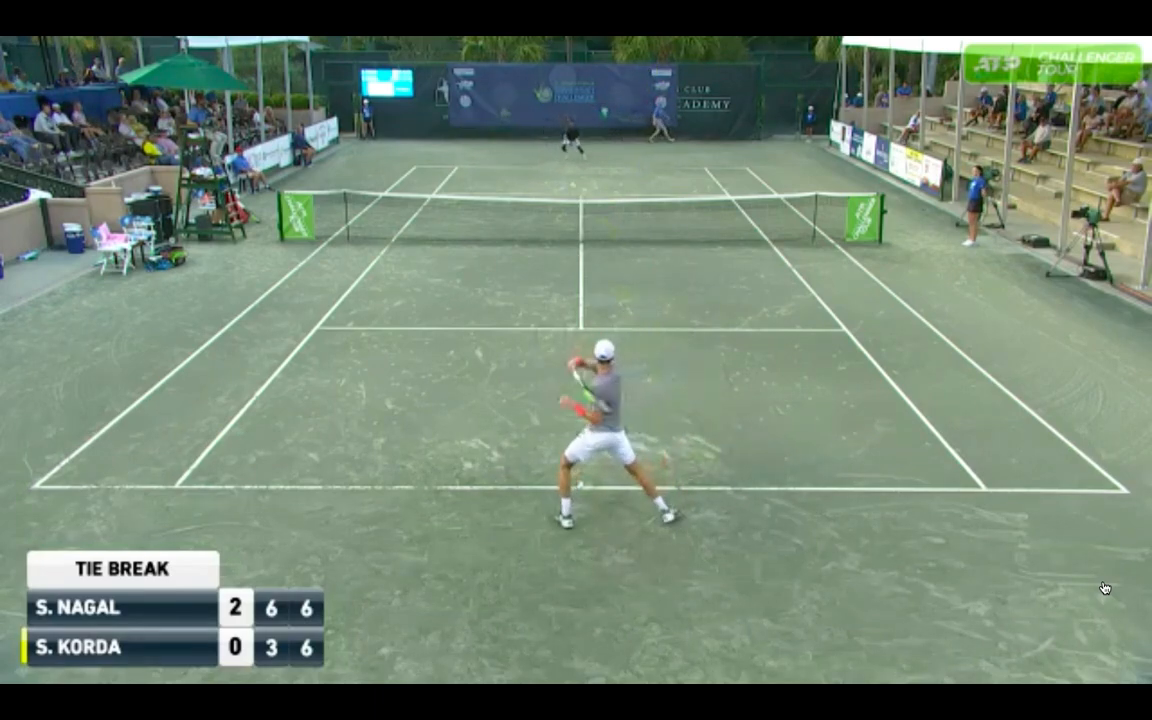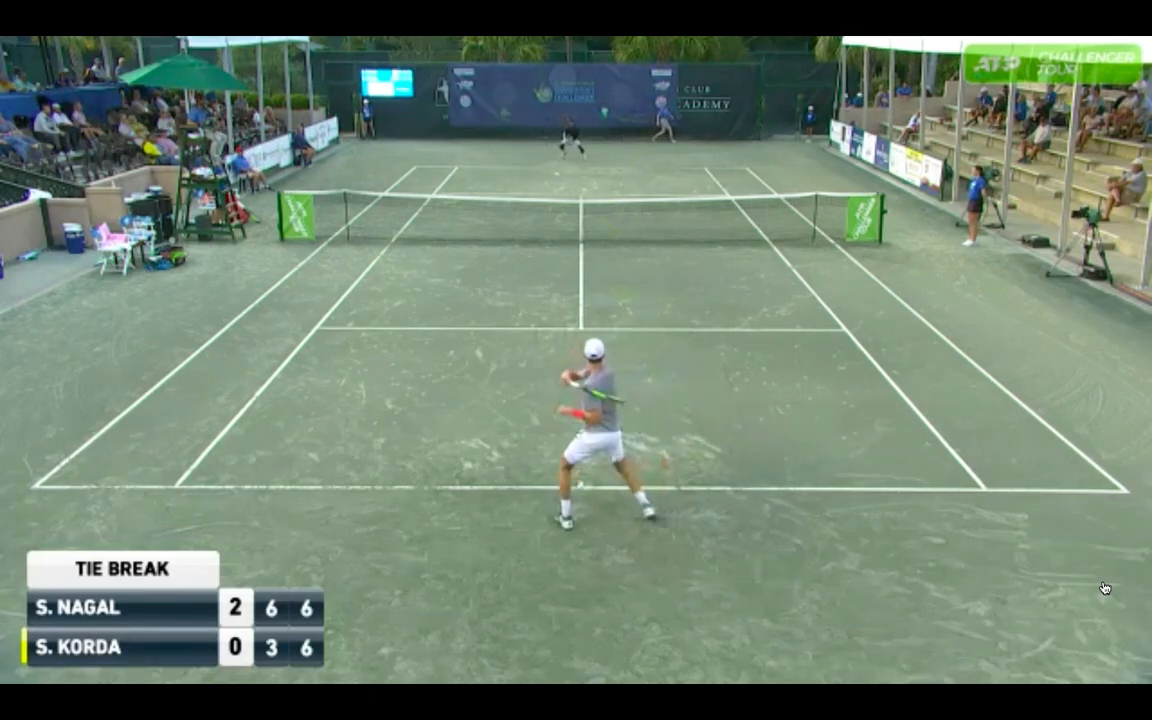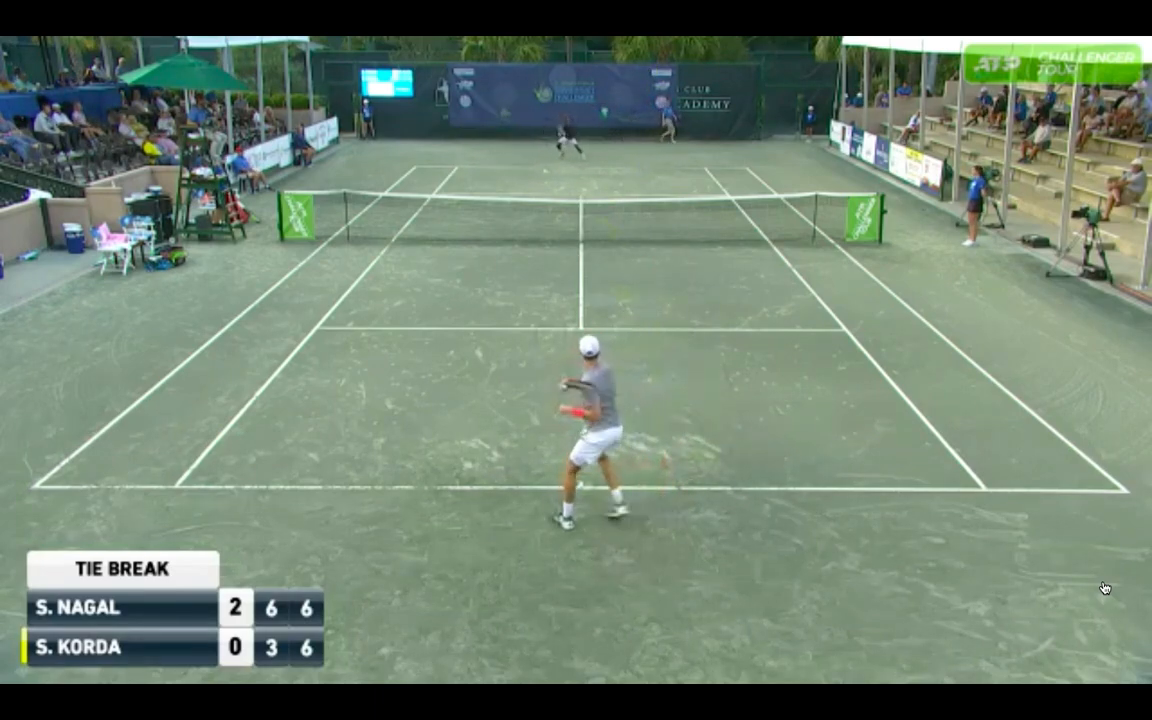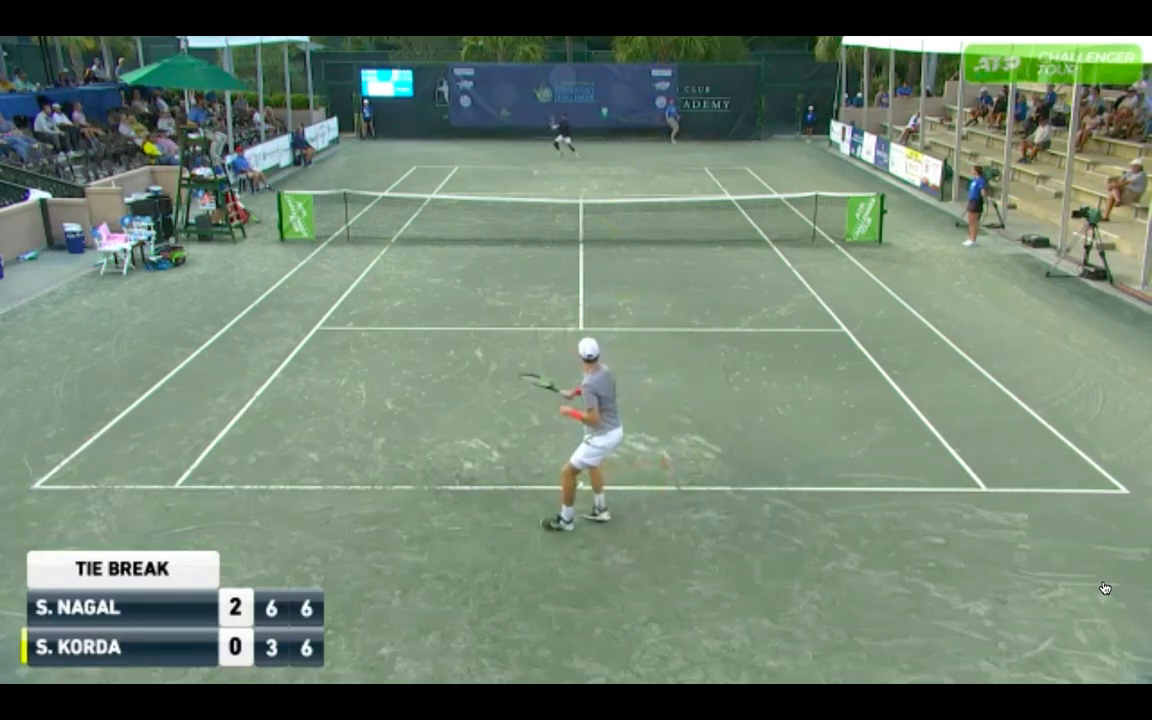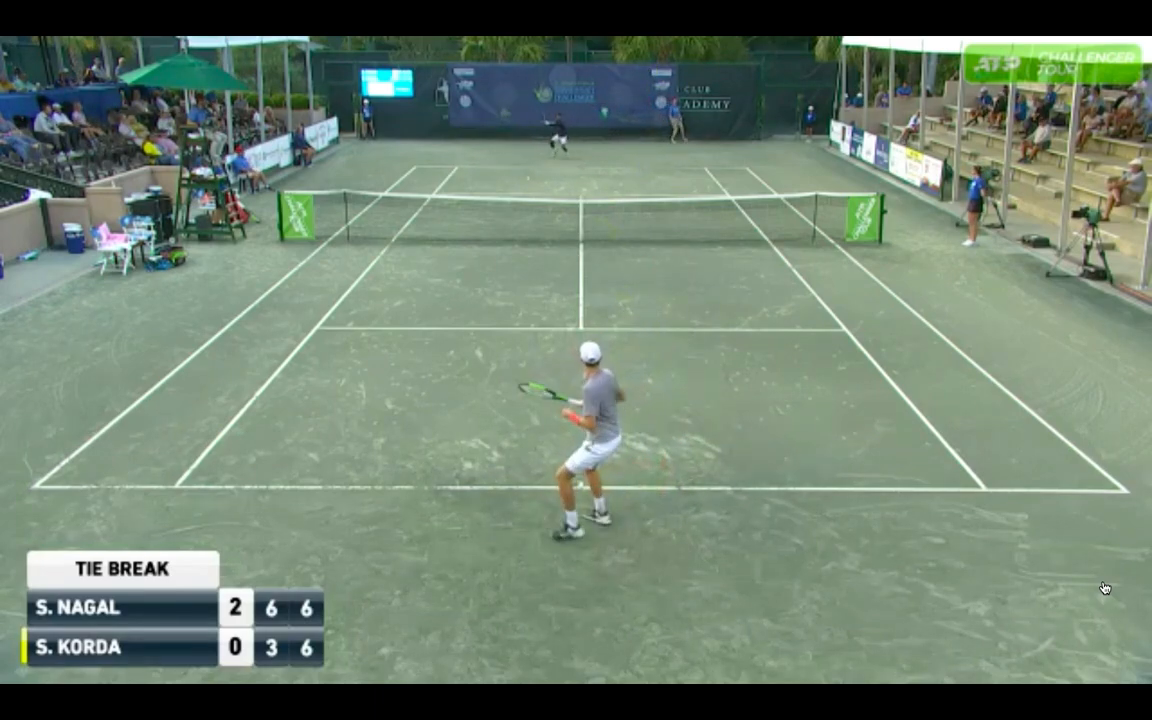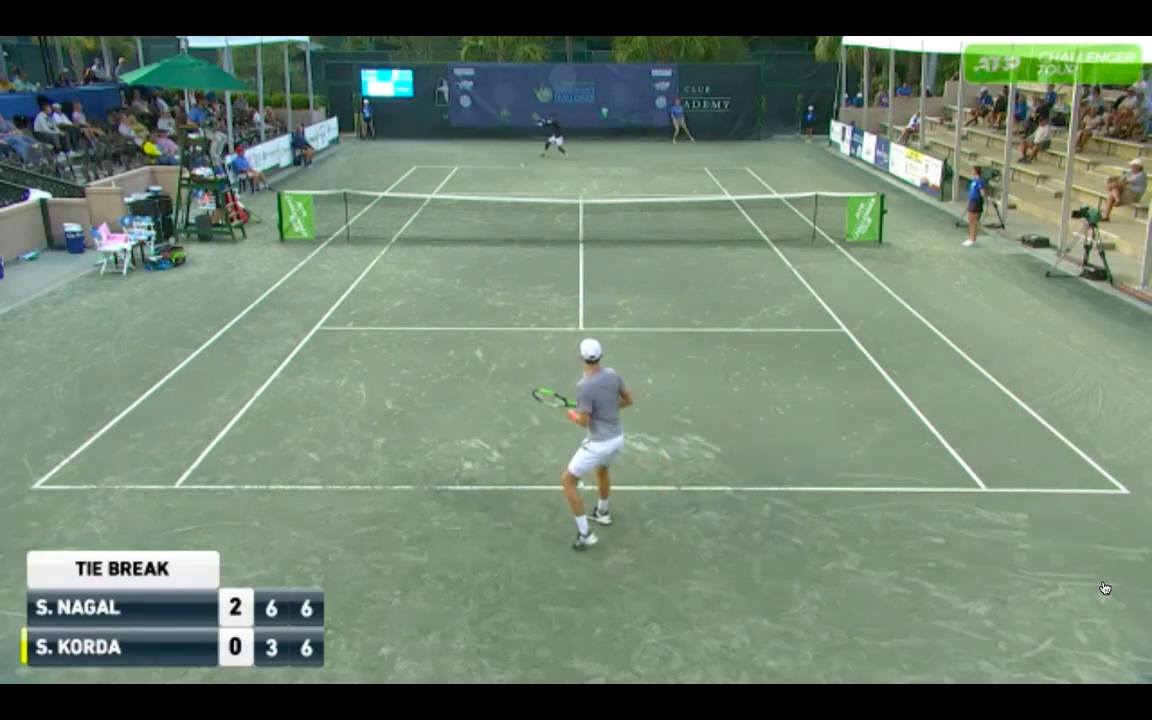
dt=0.1s
person 1, frame 1
left shoulder: (597, 386)
right shoulder: (613, 370)
left elbow: (596, 419)
right elbow: (590, 364)
left wrist: (572, 405)
right wrist: (576, 361)
left hip: (595, 435)
right hip: (617, 434)
left knee: (565, 465)
right knee: (636, 471)
left ankle: (566, 516)
right ankle: (665, 511)
person 1, frame 2
left shoulder: (591, 384)
right shoulder: (607, 371)
left elbow: (595, 418)
right elbow: (578, 375)
left wrist: (570, 411)
right wrist: (568, 374)
left hip: (593, 436)
right hip: (613, 433)
left knee: (564, 467)
right knee: (622, 466)
left ankle: (566, 517)
right ankle: (646, 505)
person 1, frame 3
left shoulder: (590, 380)
right shoulder: (604, 367)
left elbow: (595, 415)
left wrist: (570, 410)
right wrist: (570, 382)
left hip: (599, 434)
right hip: (616, 429)
left knee: (570, 471)
right knee: (602, 457)
left ankle: (567, 518)
right ankle: (619, 504)
person 1, frame 4
left shoulder: (589, 384)
right shoulder: (605, 370)
left elbow: (593, 419)
left wrist: (570, 411)
right wrist: (576, 392)
left hip: (602, 437)
right hip: (616, 430)
left knee: (568, 473)
right knee: (590, 463)
left ankle: (566, 520)
right ankle: (601, 509)
person 1, frame 5
left shoulder: (590, 389)
right shoulder: (608, 374)
left elbow: (590, 425)
right elbow: (621, 397)
left wrist: (570, 415)
left hip: (601, 443)
right hip: (614, 437)
left knee: (562, 476)
right knee: (589, 467)
left ankle: (573, 527)
right ankle: (601, 513)
person 1, frame 6
left shoulder: (584, 386)
right shoulder: (612, 374)
left elbow: (583, 421)
right elbow: (628, 400)
left wrist: (572, 414)
left hip: (598, 444)
right hip: (617, 438)
left knee: (568, 481)
right knee: (602, 468)
left ankle: (585, 534)
right ankle: (603, 513)
